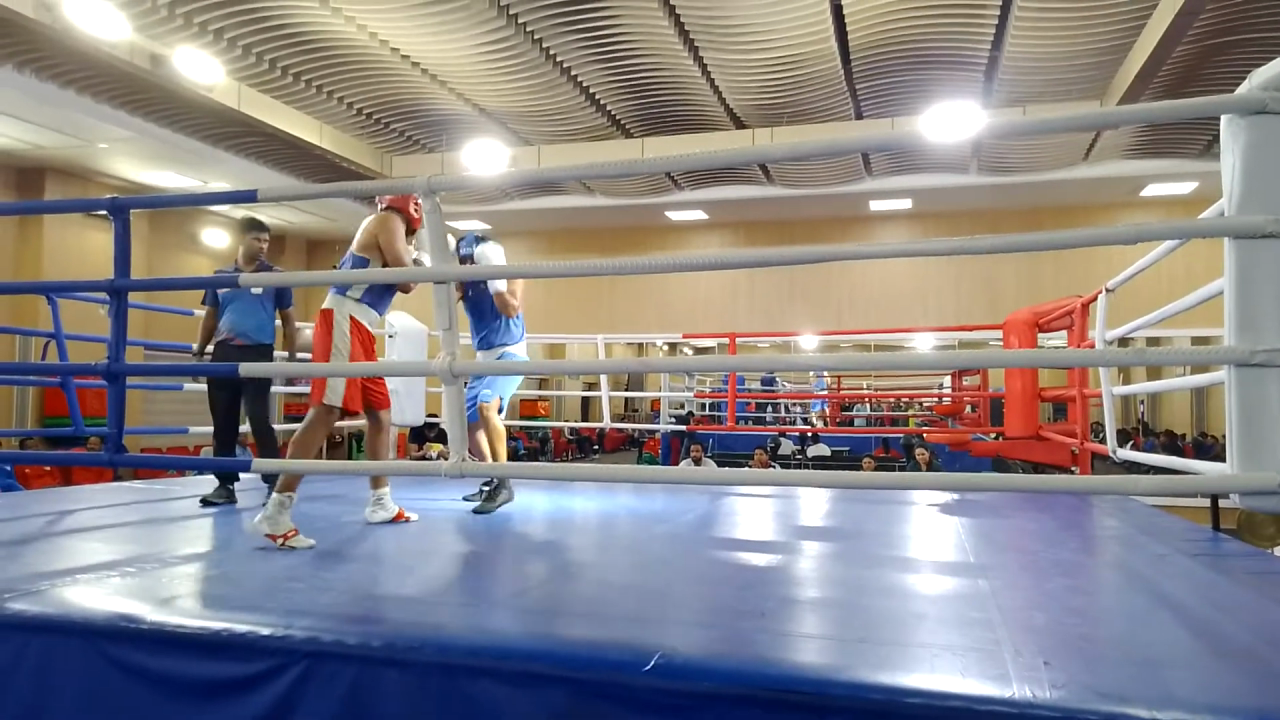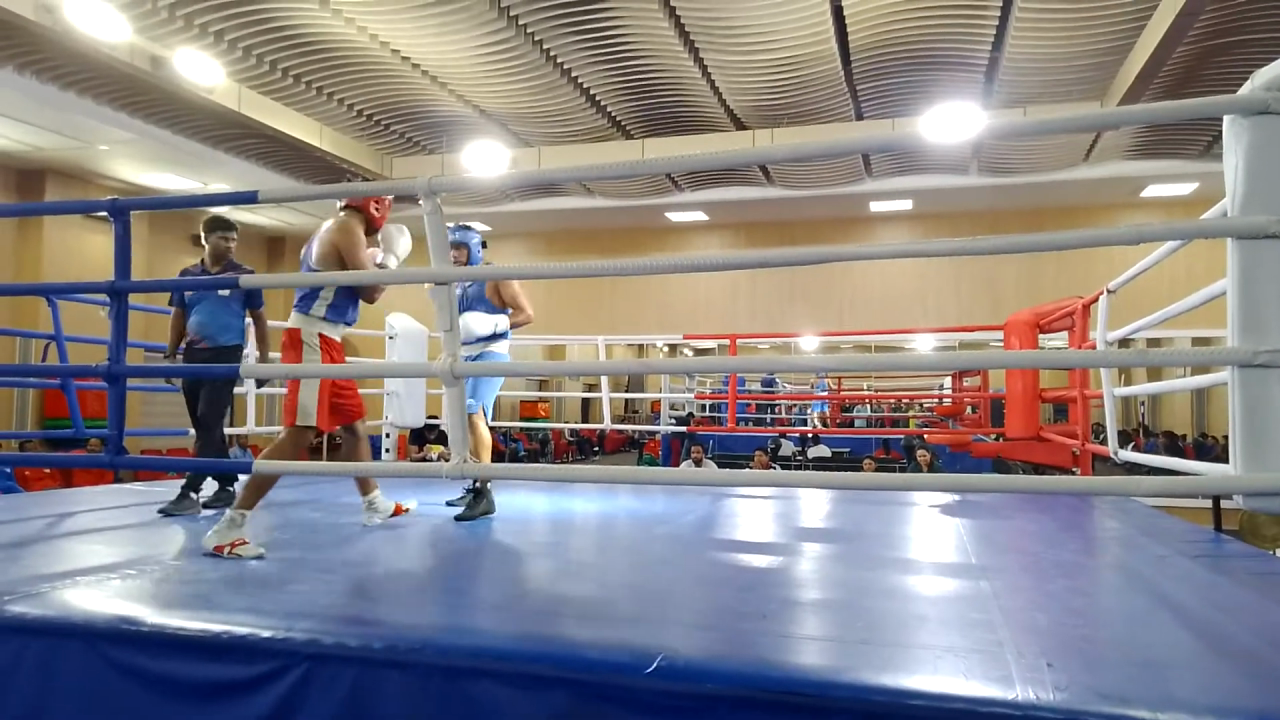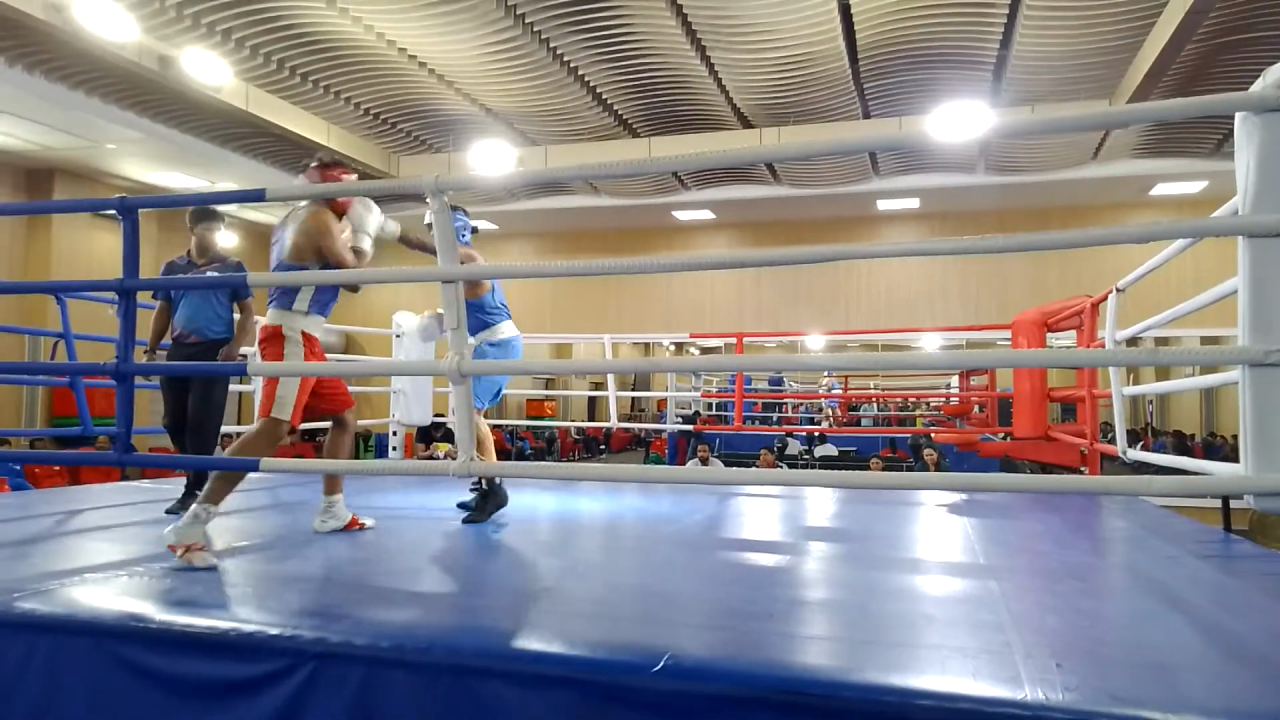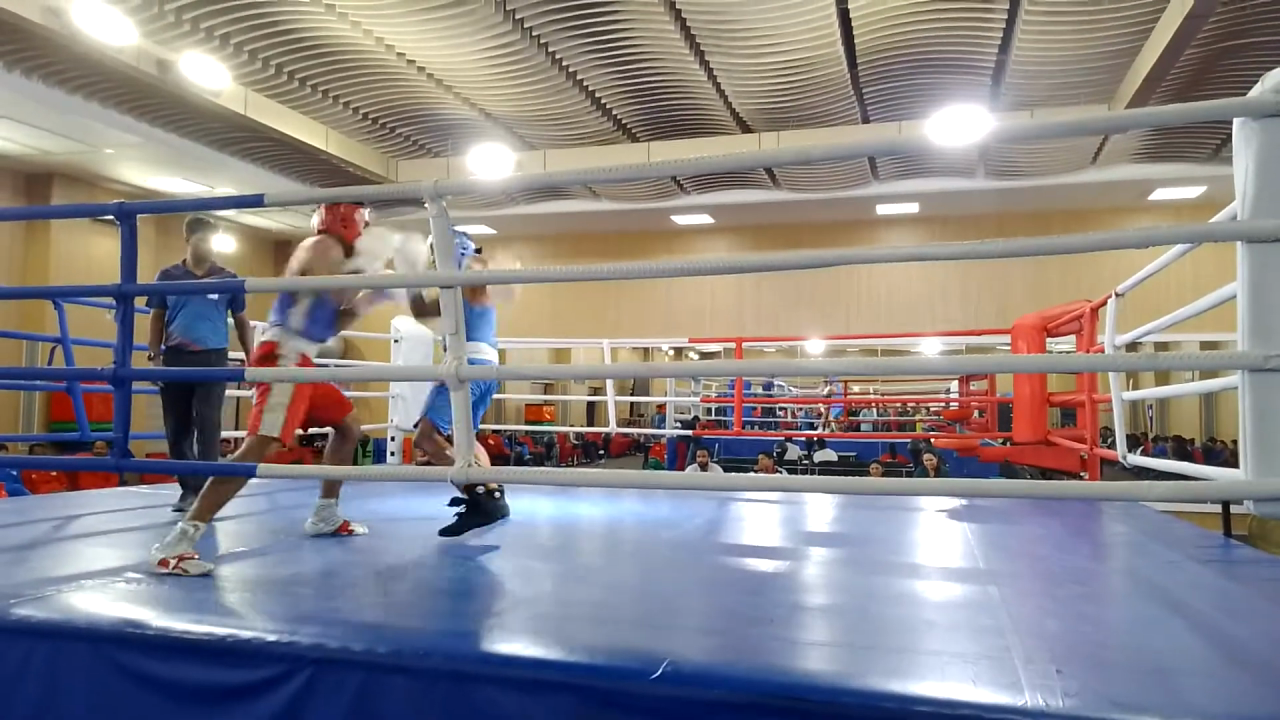
dt=0.5s
person 1, frame 1
left shoulder: (378, 229)
right shoulder: (388, 221)
right elbow: (406, 282)
left wrist: (411, 256)
right wrist: (424, 256)
left hip: (358, 329)
right hip: (343, 323)
left knee: (381, 415)
right knee: (326, 413)
left ankle: (380, 504)
right ankle: (275, 514)
person 1, frame 2
left shoulder: (334, 231)
right shoulder: (347, 227)
right elbow: (370, 292)
left wrist: (374, 253)
right wrist: (392, 256)
left hip: (324, 342)
right hip: (311, 339)
left knee: (354, 423)
right knee: (300, 434)
left ankle: (374, 504)
right ankle: (228, 526)
person 1, frame 3
left shoulder: (298, 218)
right shoulder: (320, 219)
right elbow: (354, 279)
right wrist: (364, 236)
left hip: (301, 338)
right hip: (290, 336)
left knee: (345, 415)
right knee: (274, 428)
left ankle: (333, 511)
right ankle: (191, 526)
person 1, frame 4
left shoulder: (334, 256)
right shoulder: (323, 248)
left elbow: (341, 316)
right elbow: (338, 298)
left wrist: (376, 294)
right wrist: (367, 265)
left hip: (300, 358)
right hip: (285, 354)
left knee: (348, 425)
right knee: (261, 445)
left ankle: (326, 515)
right ankle: (180, 540)
person 2, frame 1
left shoulder: (509, 276)
right shoulder: (465, 283)
left elbow: (510, 310)
left wrist: (495, 277)
left hip: (510, 357)
right hip: (484, 361)
left knee: (487, 408)
right knee: (473, 423)
left ankle: (502, 483)
right ankle: (492, 481)
person 2, frame 2
left shoulder: (496, 278)
right shoulder: (456, 282)
left elbow: (527, 315)
left wrist: (492, 324)
left hip: (490, 355)
right hip: (463, 357)
left knee: (475, 416)
right knee: (461, 420)
left ankle: (484, 494)
right ankle: (476, 488)
person 2, frame 3
left shoulder: (464, 256)
right shoulder: (461, 263)
left elbow: (432, 246)
right wrist: (445, 321)
left hip: (498, 344)
right hip: (491, 345)
left knee: (468, 411)
right knee: (471, 413)
left ankle: (491, 489)
right ankle: (490, 485)
person 2, frame 4
left shoulder: (475, 267)
right shoulder: (456, 288)
right elbow: (421, 313)
left hip: (471, 363)
right hip: (482, 365)
left knee: (426, 435)
right knee: (466, 438)
left ankle: (478, 497)
right ankle: (492, 495)
person 3, frame 1
left shoulder: (276, 276)
right shoulder: (221, 276)
left elbow: (288, 320)
right elbow: (209, 317)
left wrist: (292, 358)
right wrist: (198, 353)
left hip: (258, 355)
right hip: (223, 355)
left knee: (260, 421)
right knee: (223, 424)
left ankle: (275, 482)
right ankle: (225, 485)
person 3, frame 2
left shoulder: (244, 276)
right shoulder: (187, 275)
left elbow: (259, 319)
right elbow: (178, 318)
left wrist: (264, 358)
right wrist: (170, 355)
left hip: (226, 357)
right hip: (193, 357)
left knee: (207, 423)
right knee: (207, 427)
left ankle: (190, 493)
right ankle: (227, 485)
person 3, frame 3
left shoulder: (232, 267)
right shoulder: (172, 268)
left elbow: (247, 311)
right elbow: (162, 311)
left wrist: (235, 345)
right wrist: (151, 350)
left hip: (213, 351)
right hip: (178, 351)
left knee: (202, 424)
right knee: (173, 421)
left ankle: (195, 490)
right ankle: (199, 473)
person 3, frame 4
left shoulder: (228, 279)
right shoulder: (167, 276)
left elbow: (242, 322)
right elbow: (157, 319)
left wrist: (250, 359)
right wrist: (154, 356)
left hip: (213, 359)
right hip: (176, 359)
left knee: (208, 427)
right knee: (177, 430)
left ankle: (204, 491)
right ankle: (188, 490)
